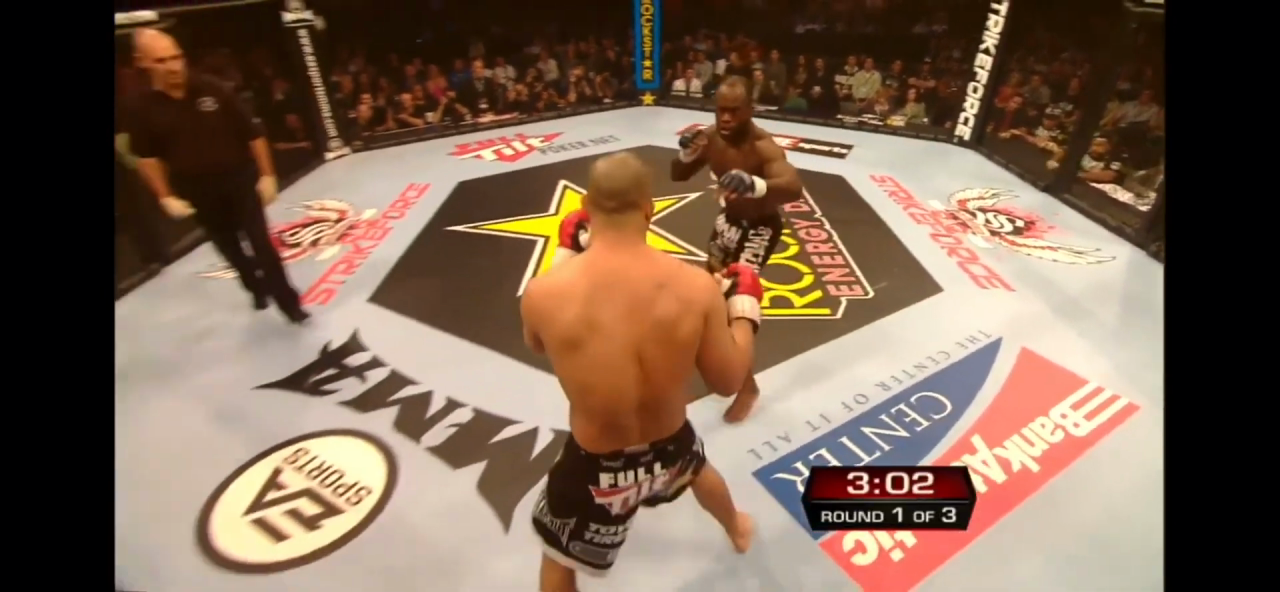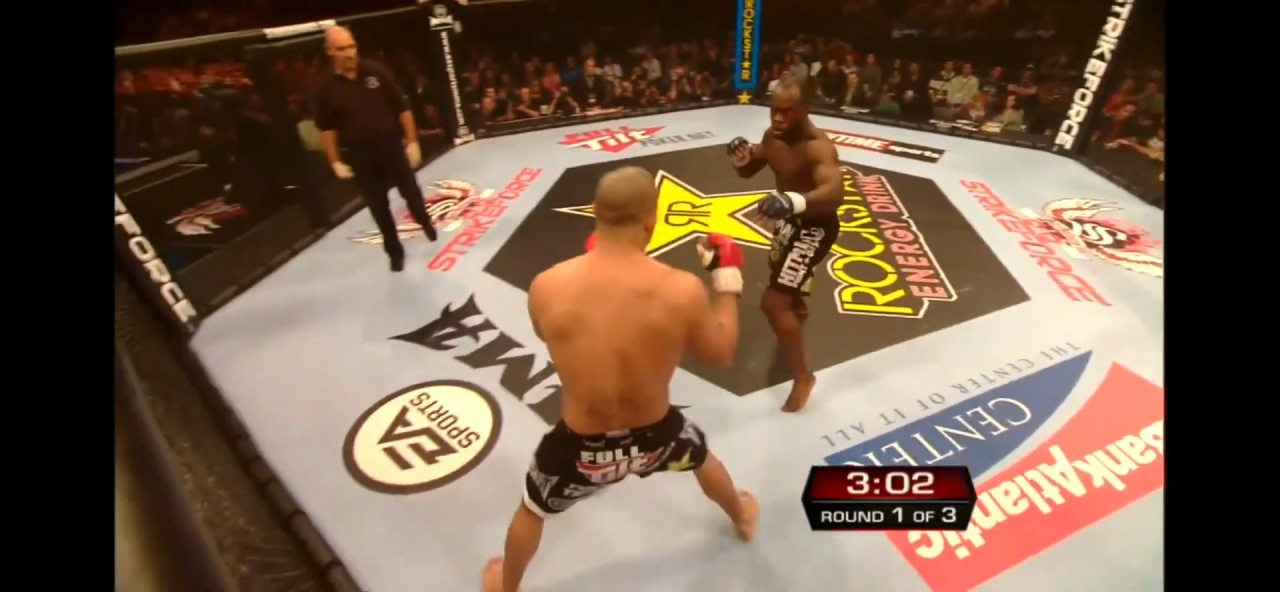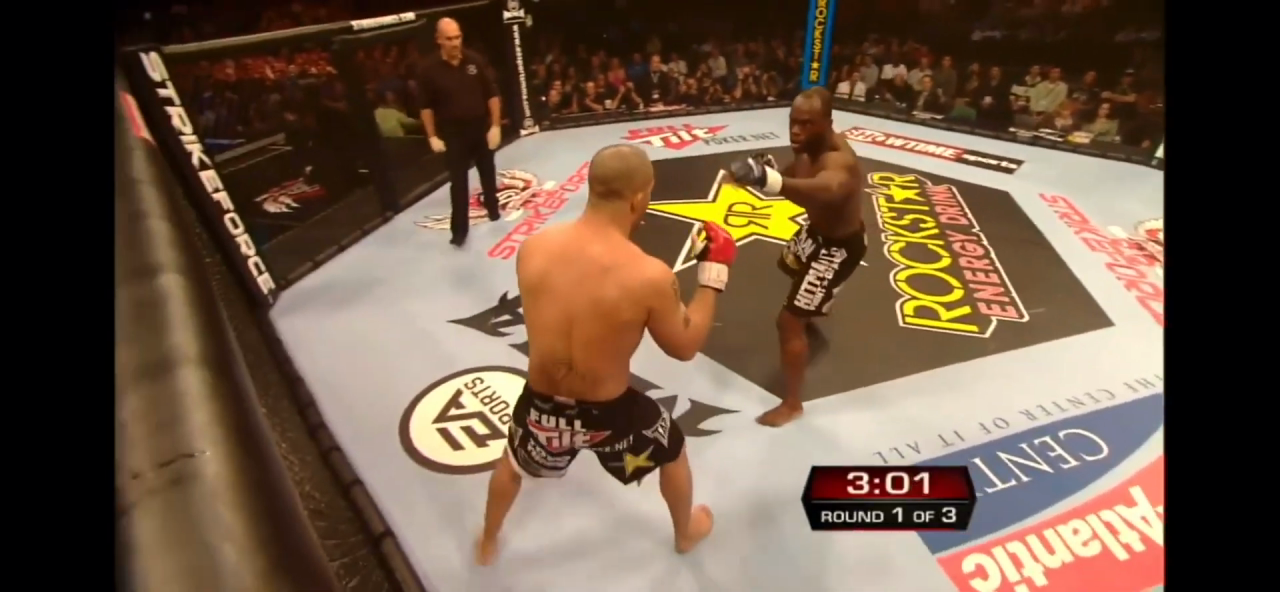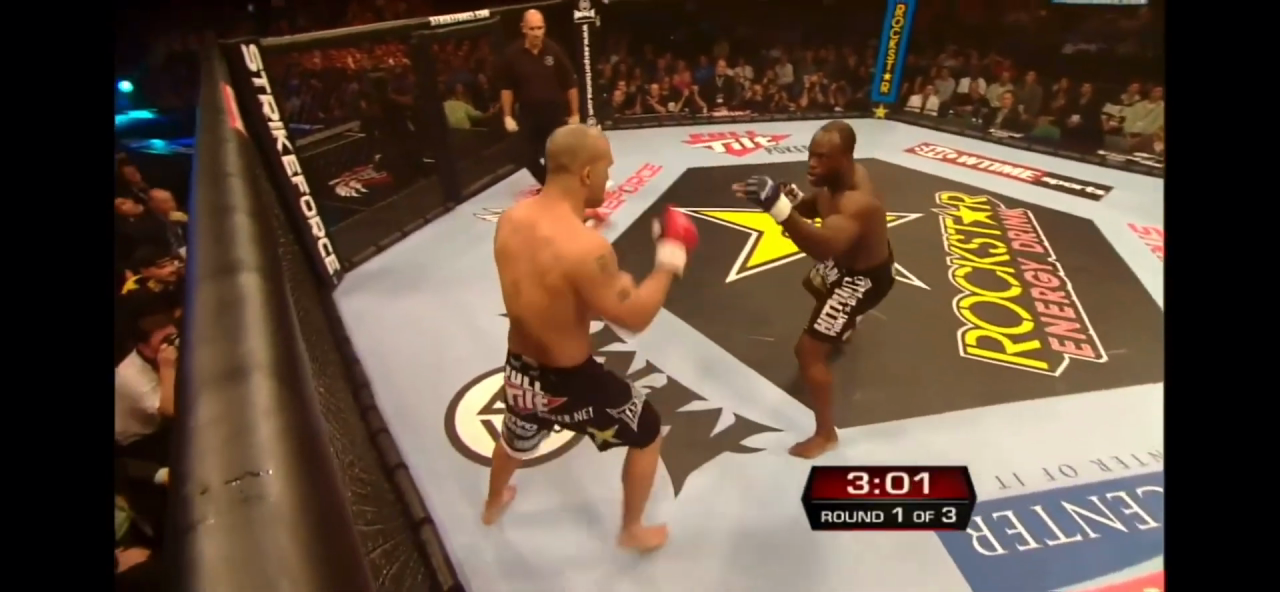
dt=0.4s
person 1, frame 1
left shoulder: (544, 292)
right shoulder: (696, 287)
right elbow: (728, 381)
left wrist: (566, 255)
right wrist: (744, 307)
left hip: (595, 469)
right hip: (670, 449)
right knee: (699, 469)
right ankle: (737, 528)
person 1, frame 2
left shoulder: (547, 286)
right shoulder: (683, 291)
right elbow: (719, 353)
right wrist: (728, 279)
left hip: (581, 446)
right hip: (653, 435)
left knee: (532, 508)
right knee: (700, 455)
right ankle: (742, 519)
person 1, frame 3
left shoulder: (533, 249)
right shoulder: (650, 276)
right elbow: (685, 347)
right wrist: (713, 274)
left hip: (541, 407)
right hip: (610, 415)
left knee: (514, 463)
right knee: (672, 449)
left ankle: (487, 542)
right ankle: (685, 531)
person 1, frame 4
left shoulder: (511, 220)
right shoulder: (586, 247)
right elbow: (633, 317)
right wrist: (672, 252)
left hip: (519, 371)
right hip: (571, 382)
left knee: (515, 441)
right knee: (646, 434)
left ankle: (493, 505)
right ankle: (632, 529)
person 2, frame 1
left shoulder: (763, 147)
right shoulder: (711, 137)
left elbow: (793, 188)
right elbow: (678, 175)
left wrist: (754, 185)
right wrist: (687, 154)
left hip: (758, 226)
right hip: (730, 216)
right knee: (713, 271)
left ankle: (747, 387)
person 2, frame 2
left shoulder: (819, 147)
right shoulder: (773, 136)
left elbow: (834, 192)
right elbow: (748, 171)
left wrist: (793, 201)
right wrist: (741, 157)
left hip: (814, 228)
right hip: (792, 220)
left knee: (774, 303)
right knee: (777, 266)
left ankle: (803, 378)
right ankle: (797, 306)
person 2, frame 3
left shoulder: (839, 160)
right shoulder: (807, 148)
left elbow: (827, 190)
right elbow: (792, 181)
left wrist: (768, 179)
right wrist: (764, 171)
left hip: (838, 248)
right hip: (818, 231)
left knee: (788, 323)
right knee: (789, 265)
left ankle: (791, 404)
right ankle: (818, 305)
person 2, frame 4
left shoulder: (857, 200)
right shoulder: (834, 179)
left elbow: (825, 244)
right elbow: (814, 208)
left wrist: (777, 206)
right wrist: (792, 199)
left hip: (864, 278)
right hip: (848, 262)
left knee: (808, 350)
right knee: (815, 285)
left ankle: (825, 434)
right ankle: (843, 324)
person 3, frame 1
left shoulder: (212, 90)
left elbow: (252, 132)
right elbow: (147, 157)
left wrist: (267, 175)
right wrist: (168, 197)
left hip: (234, 179)
right hip: (198, 188)
left knee: (260, 240)
right knee: (229, 246)
right ankle: (258, 288)
person 3, frame 2
left shoulder: (376, 72)
right shoulder: (326, 87)
left elbow: (402, 108)
right elbow: (326, 129)
left wrist: (412, 141)
right wrist: (336, 161)
left hip: (391, 146)
right hip: (360, 155)
left knee: (411, 192)
right knee: (378, 206)
left ankle: (426, 223)
right ankle: (394, 251)
person 3, frame 3
left shoulder: (475, 61)
right shoulder: (431, 70)
left elbow: (492, 95)
right elbow: (427, 107)
left wrist: (495, 126)
right wrist: (432, 136)
left hip: (481, 128)
right hip: (453, 132)
left knee: (487, 172)
right knee: (458, 180)
left ankle: (492, 205)
right ankle: (459, 228)
person 3, frame 4
left shoulder: (555, 51)
right shoulder: (513, 55)
left elbow: (571, 85)
right elbow: (506, 88)
left wrist: (575, 114)
right wrist: (507, 116)
left hip: (555, 114)
right hip: (528, 116)
right knee: (532, 160)
